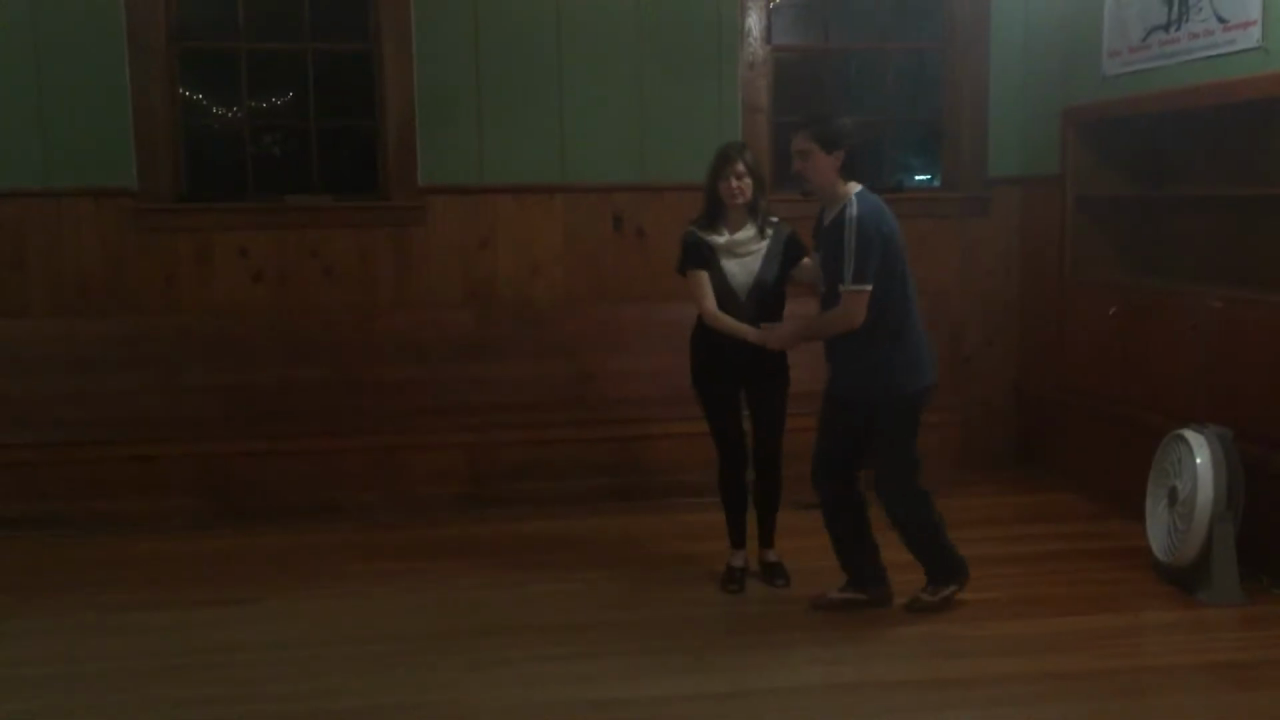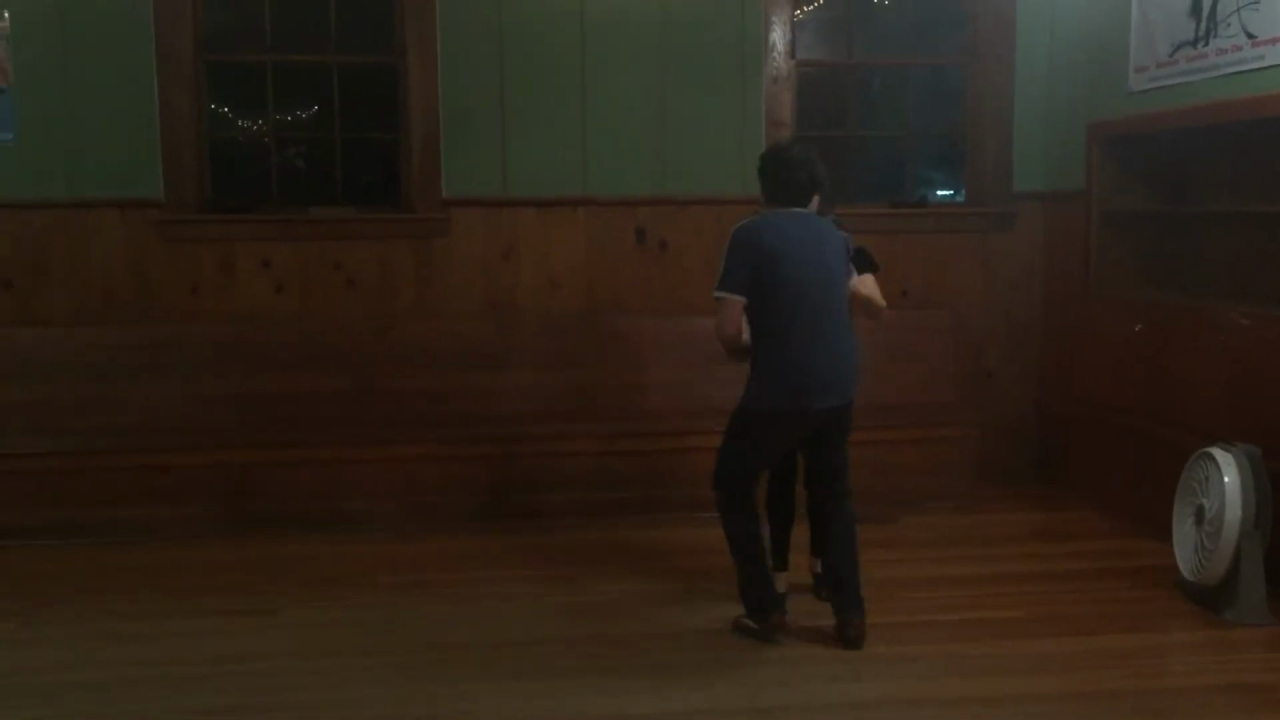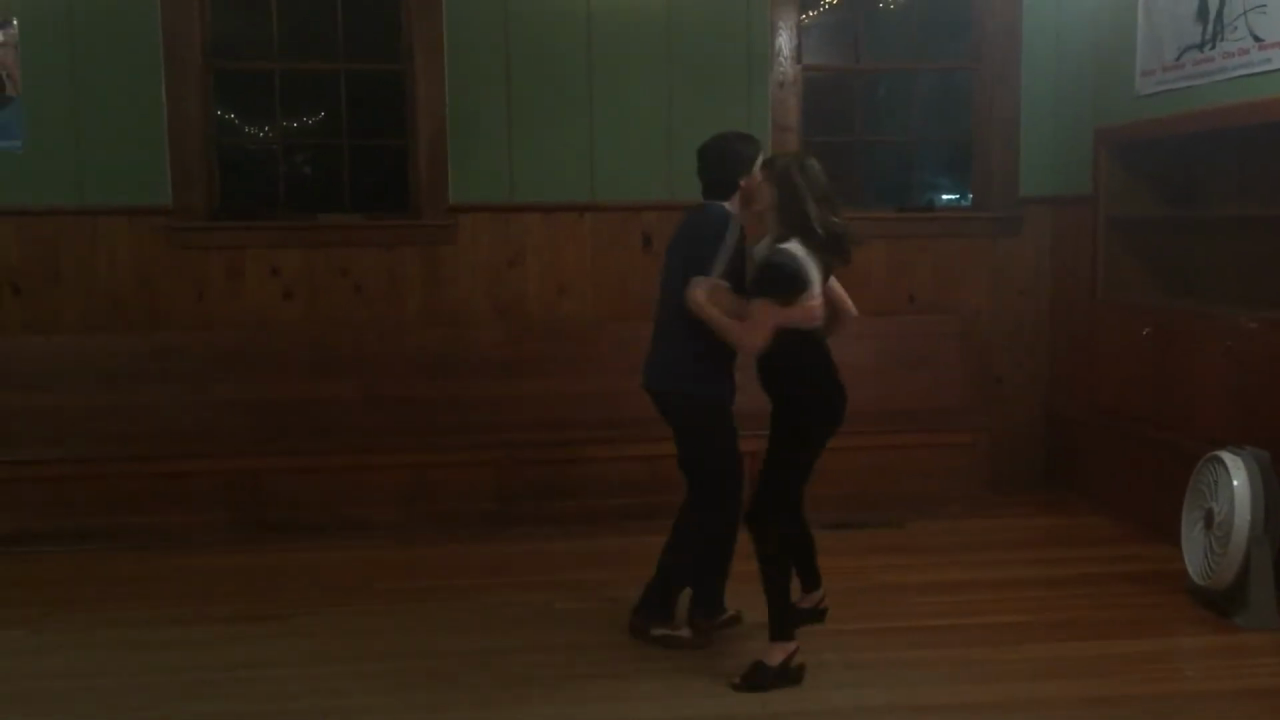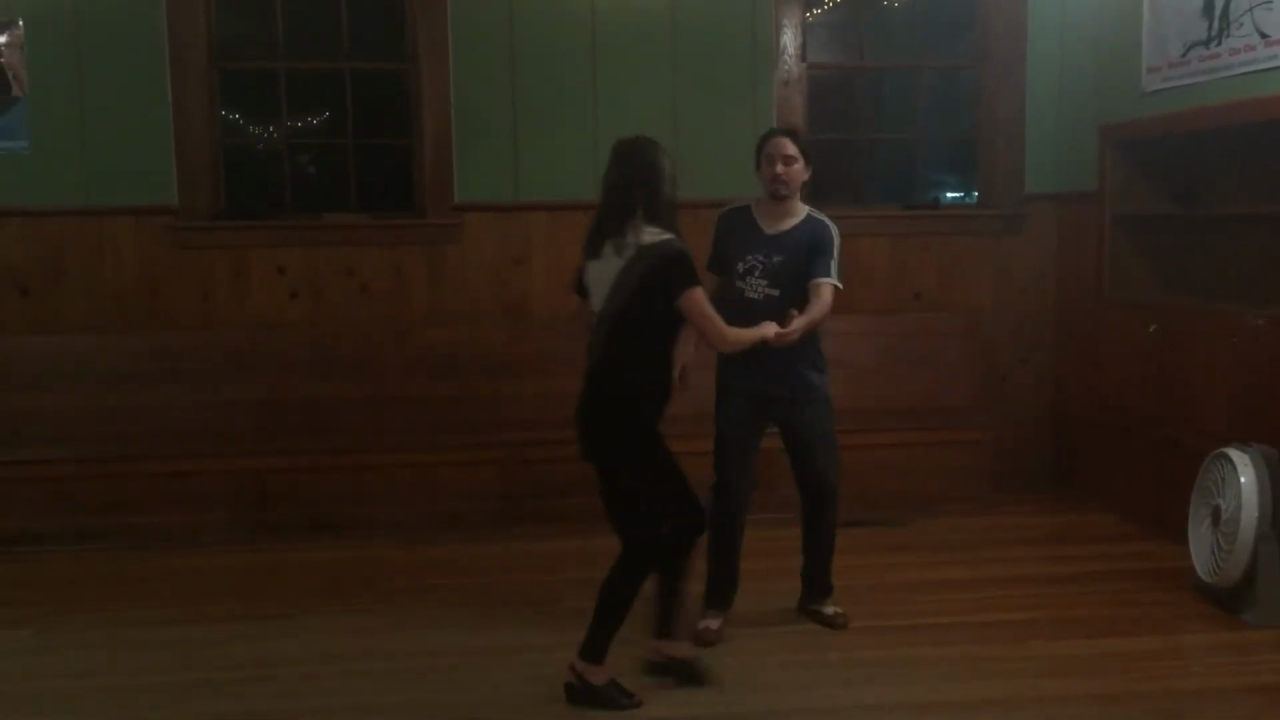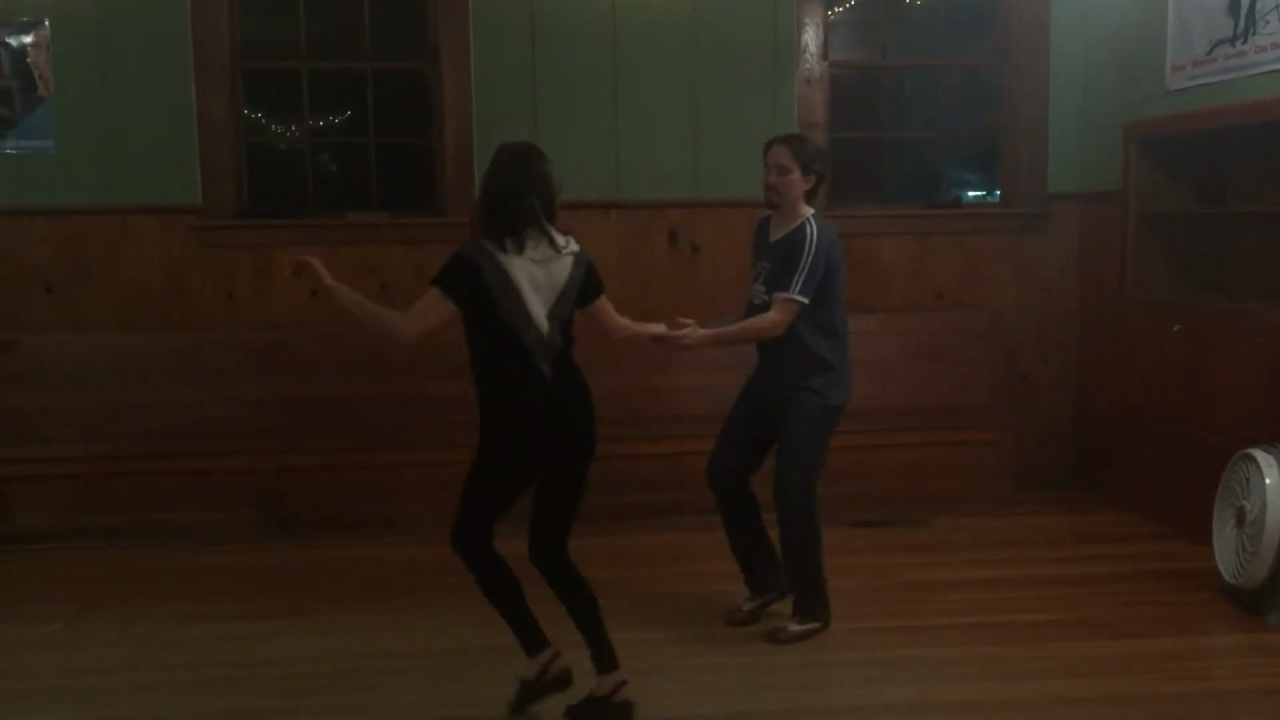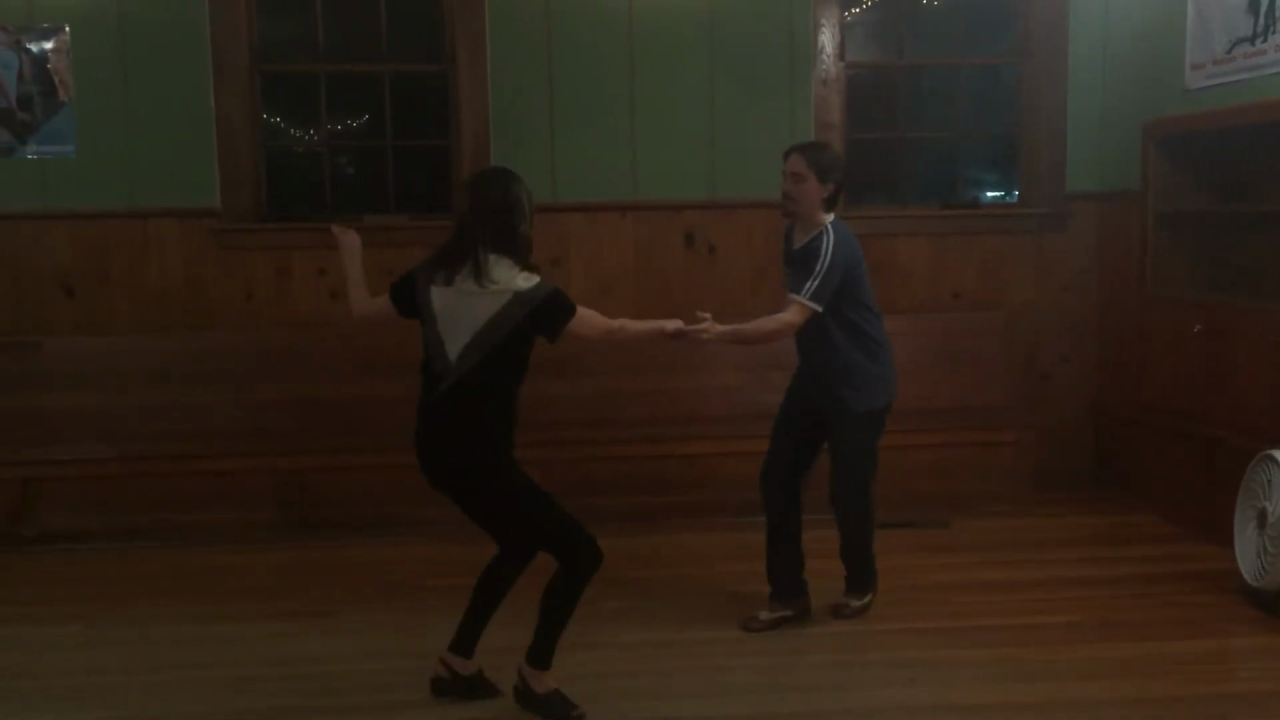
dt=0.7s
person 1, frame 1
left shoulder: (779, 237)
right shoulder: (698, 240)
left elbow: (816, 277)
right elbow: (708, 311)
right wrist: (754, 334)
left hip: (768, 361)
right hip: (716, 360)
left knee: (769, 453)
right knee: (732, 454)
left ankle: (768, 550)
right ankle: (737, 552)
person 1, frame 2
left shoulder: (847, 251)
left elbow: (876, 306)
left wrist: (850, 289)
right wrist: (751, 339)
right knee: (781, 470)
left ankle: (819, 560)
right ankle: (780, 575)
person 1, frame 3
left shoulder: (780, 262)
right shoulder: (802, 254)
left elbow: (752, 341)
right elbow: (847, 313)
left wrist: (706, 305)
left hip: (808, 401)
right hip: (804, 394)
left knee: (764, 512)
right knee: (782, 502)
left ankle: (783, 649)
right ankle: (811, 596)
person 1, frame 4
left shoulder: (598, 251)
right shoulder: (665, 254)
left elbow: (582, 302)
right elbow: (720, 338)
right wrist: (767, 330)
left hip: (606, 410)
right hip: (623, 417)
left knee: (685, 519)
right knee: (641, 540)
left ankle: (668, 644)
right ankle: (588, 670)
person 1, frame 5
left shoulder: (476, 262)
right shoulder: (572, 258)
left elbow: (407, 329)
right elbow: (615, 326)
left wrist: (332, 284)
right wrist: (657, 330)
left hip: (514, 426)
right hip: (572, 420)
left knee: (469, 538)
right knee: (551, 550)
left ankle: (541, 657)
person 1, frame 6
left shoulder: (430, 278)
right shoulder: (530, 295)
left elbow: (363, 308)
right elbow: (610, 329)
left wrist: (352, 254)
right wrist: (666, 326)
left hip: (437, 447)
right hip: (480, 452)
left knee: (521, 540)
right knee: (580, 553)
left ankle: (456, 663)
person 2, frame 1
left shoulder: (859, 217)
right shoulder: (830, 215)
left elbow: (852, 314)
left wrist: (794, 333)
left hip: (894, 376)
right hip: (853, 375)
left knee: (895, 484)
right knee: (830, 474)
left ankle: (947, 572)
right ankle: (866, 580)
person 2, frame 2
left shoulder: (750, 236)
right shoulder: (831, 235)
left elbow: (730, 326)
left wrist: (746, 354)
left hip: (776, 390)
right hip: (836, 389)
left knee: (733, 485)
right knee: (832, 496)
left ankle: (764, 608)
right ankle: (850, 615)
person 2, frame 3
left shoulder: (700, 222)
right shoulder: (722, 226)
left wrist: (768, 317)
right wrist: (794, 314)
left hip: (674, 374)
right hip: (695, 381)
left knee: (715, 490)
right knee: (717, 493)
left ankle: (707, 605)
right ankle: (653, 612)
person 2, frame 4
left shoulder: (820, 231)
right shoulder: (730, 223)
left elbow: (824, 299)
right elbow: (717, 292)
left wrist: (800, 326)
right wrist: (690, 343)
left hip: (802, 381)
right hip: (740, 379)
left knee: (821, 486)
right knee: (731, 488)
left ankle: (817, 594)
right ankle: (717, 602)
person 2, frame 5
left shoulder: (813, 238)
right shoulder: (763, 229)
left elbow: (778, 320)
left wrist: (706, 337)
left hip: (814, 386)
right hip: (769, 378)
left knee: (792, 492)
right knee: (723, 473)
left ankle: (811, 608)
right ankle: (766, 580)
person 2, frame 6
left shoulder: (833, 246)
right shoulder: (795, 235)
left elbow: (791, 321)
left wrist: (722, 333)
left hip: (859, 387)
right hip: (813, 380)
left knee: (849, 491)
right knee: (777, 479)
left ankle: (861, 584)
right ankle: (788, 595)
